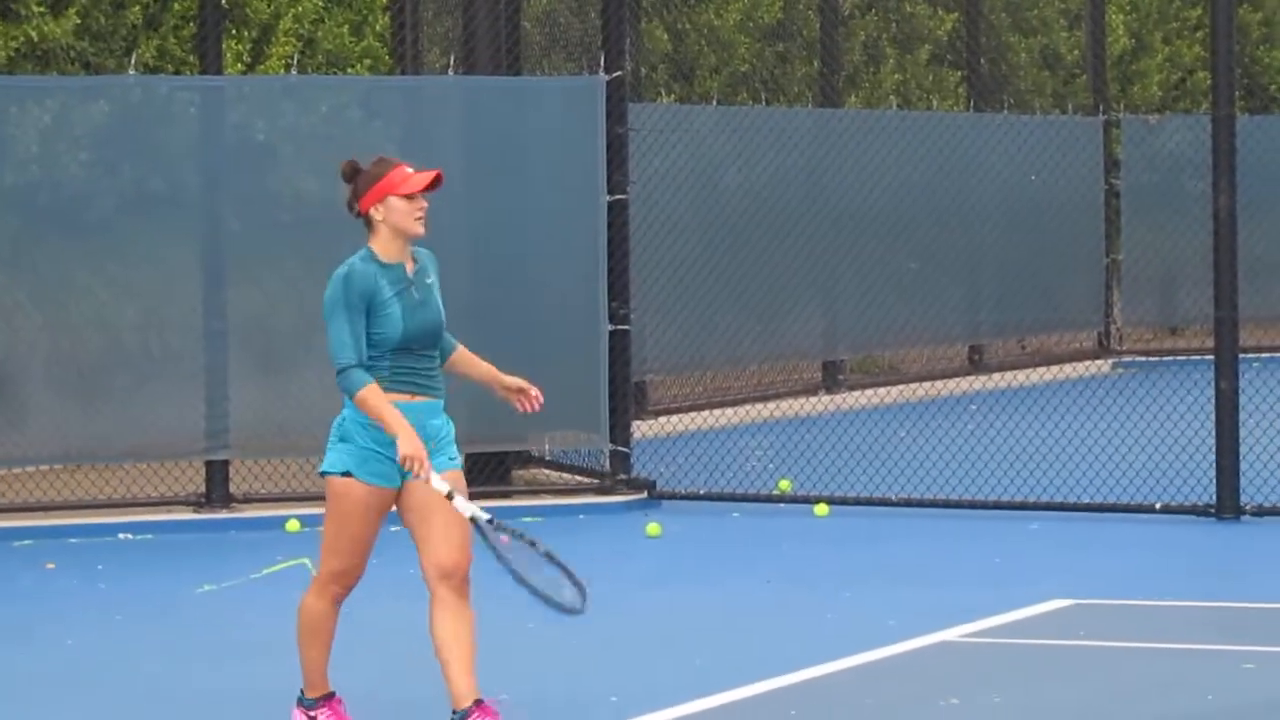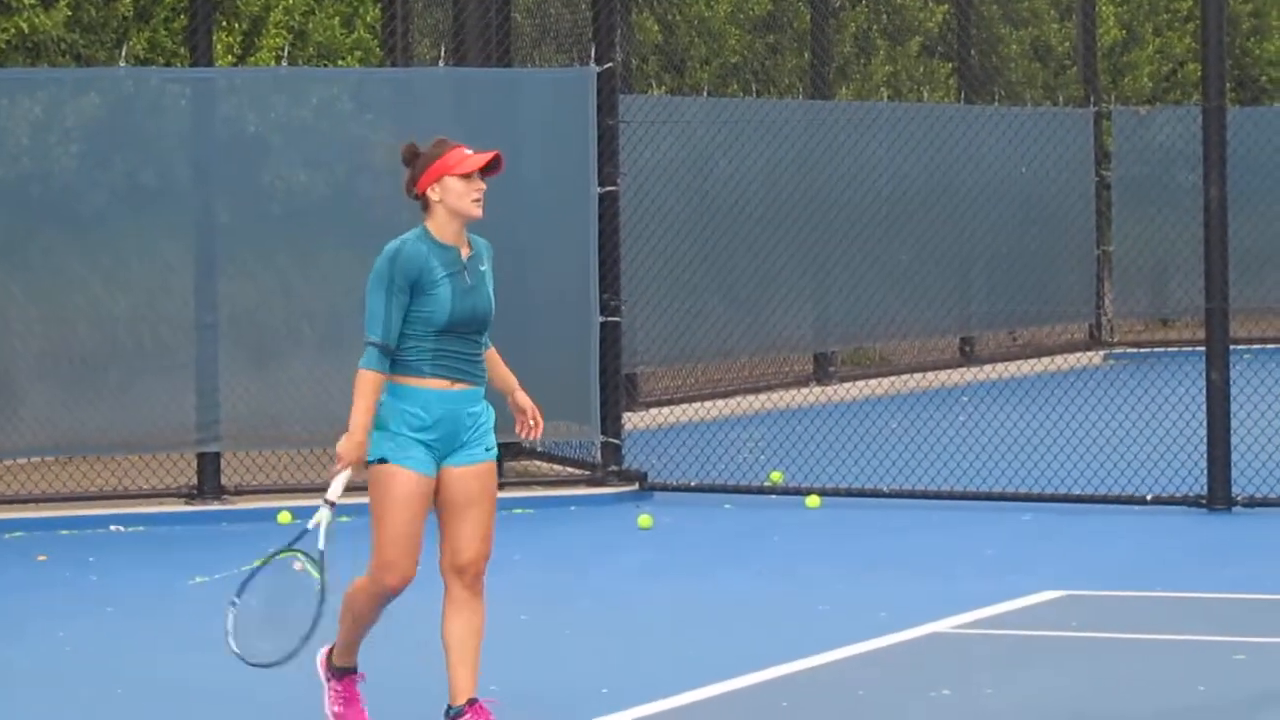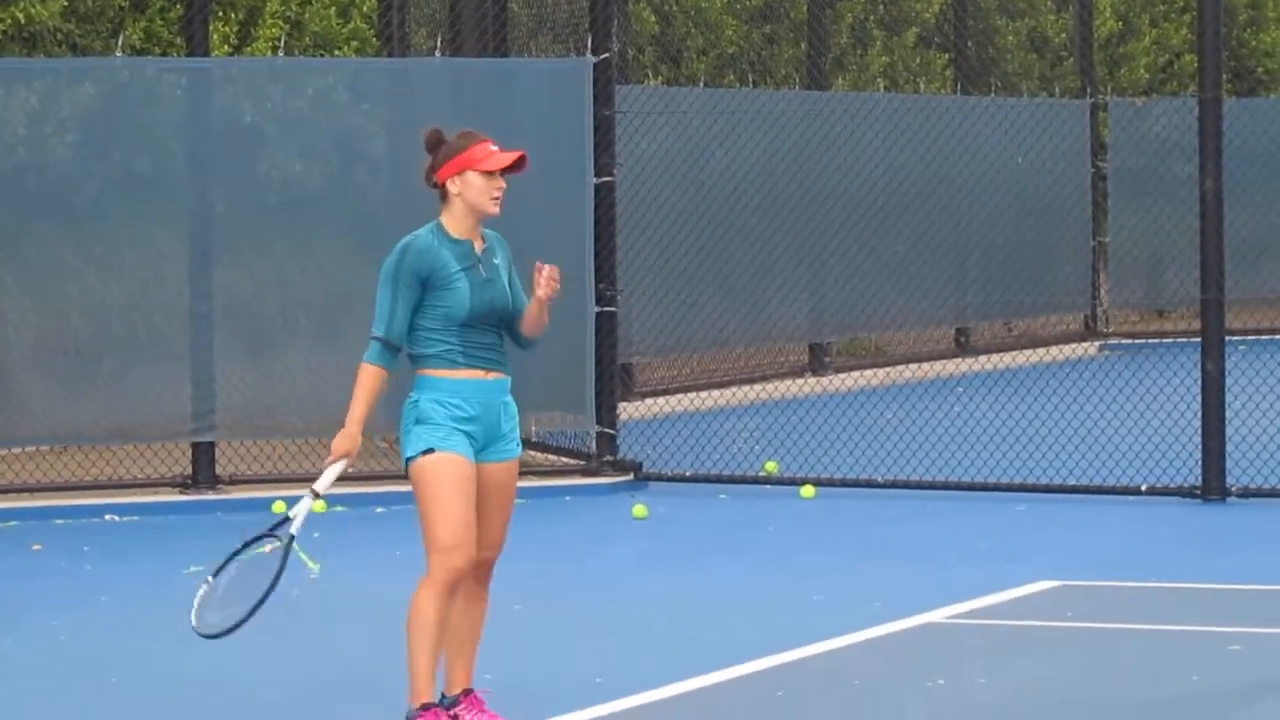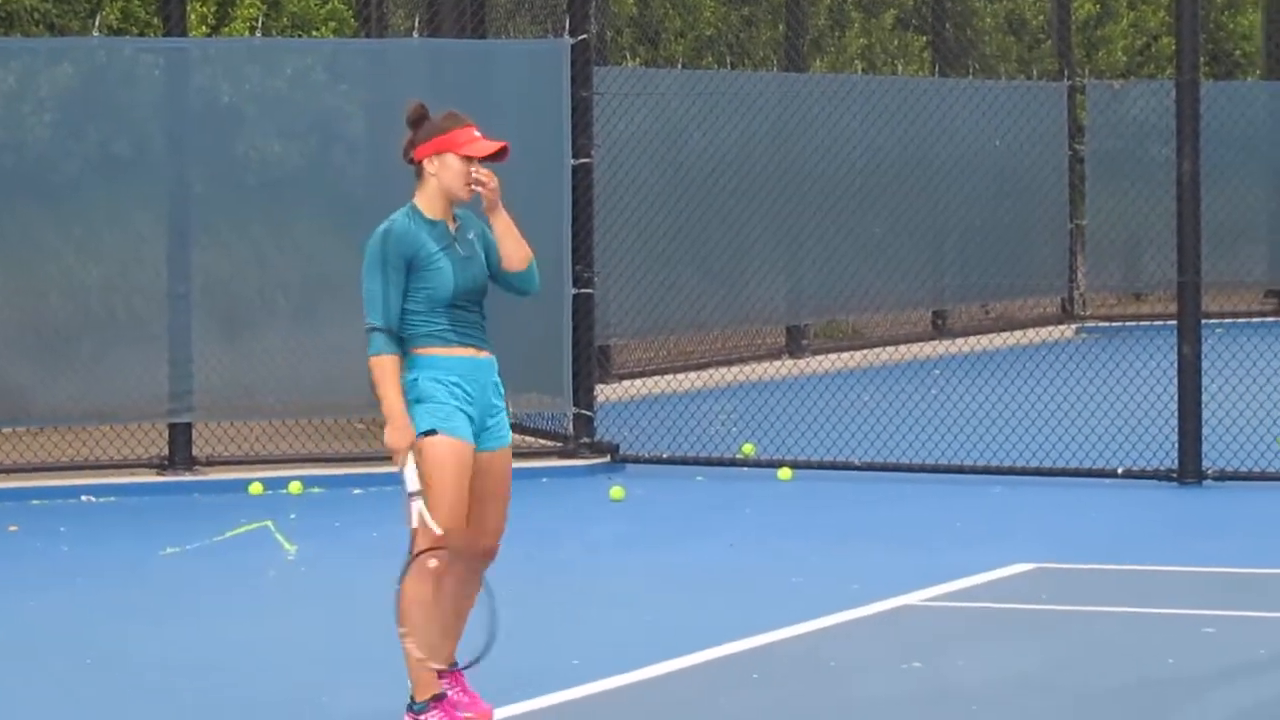
dt=0.3s
person 1, frame 1
left shoulder: (425, 265)
right shoulder: (351, 279)
right elbow: (350, 372)
left wrist: (500, 380)
right wrist: (400, 431)
left hip: (433, 431)
right hip: (368, 437)
left knee: (452, 574)
right knee: (336, 579)
person 1, frame 2
left shoulder: (481, 253)
right shoulder: (403, 256)
right elbow: (378, 351)
left wrist: (516, 393)
right wrist: (356, 431)
left hip: (471, 421)
right hip: (408, 420)
left knee: (468, 569)
right knee: (392, 573)
right ankle: (340, 664)
person 1, frame 3
left shoulder: (496, 248)
right shoulder: (416, 252)
left elbow: (522, 330)
right elbow: (384, 344)
left wrist: (542, 300)
right wrist: (354, 425)
left hip: (498, 411)
right hip: (441, 411)
left knee: (480, 567)
right knee: (450, 564)
person 1, frame 4
left shoulder: (470, 226)
right shoulder: (394, 236)
left elbow: (524, 281)
right elbow: (379, 336)
left wrist: (496, 211)
right wrist: (396, 413)
left hip: (486, 391)
right hip: (433, 392)
left knee: (481, 550)
right knee: (437, 553)
left ankle: (446, 669)
